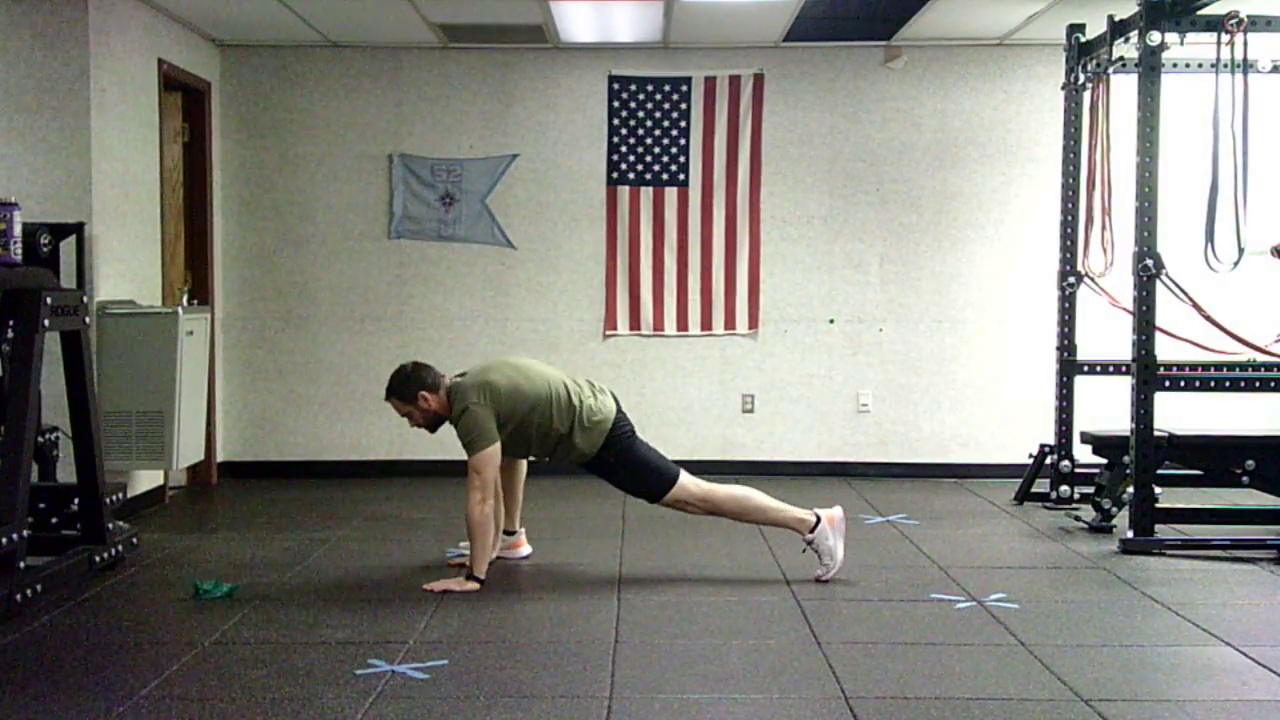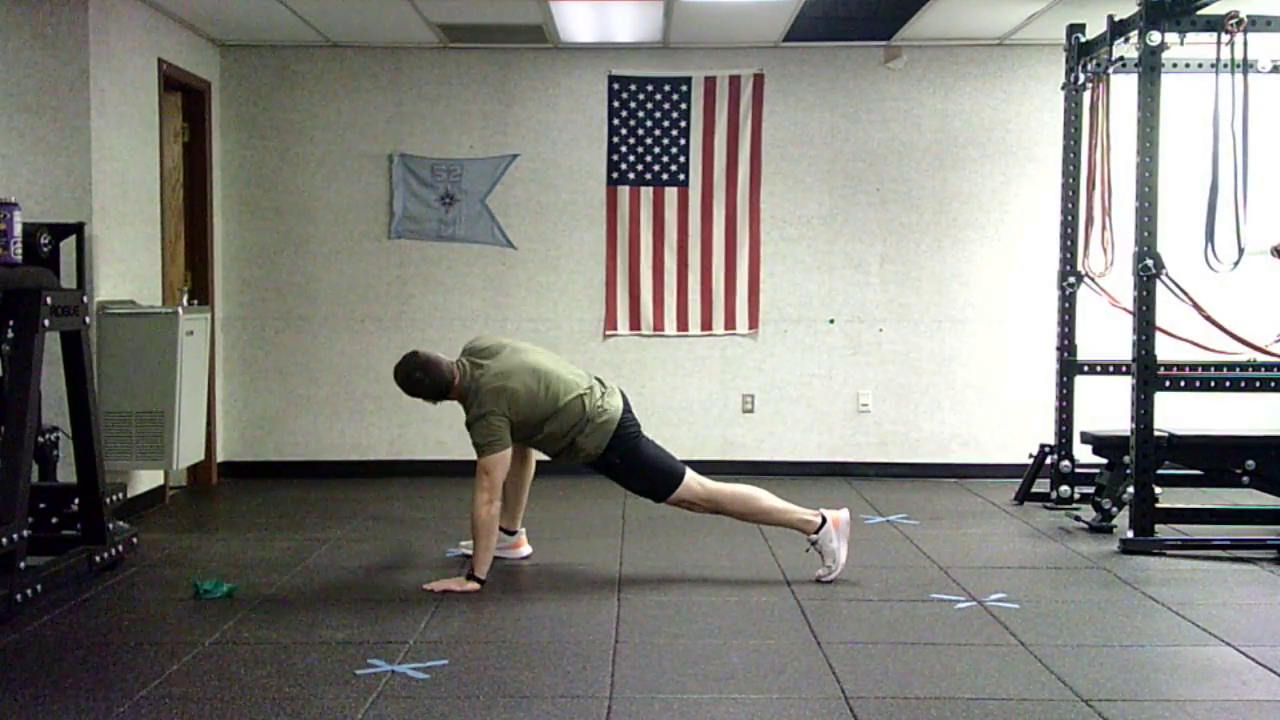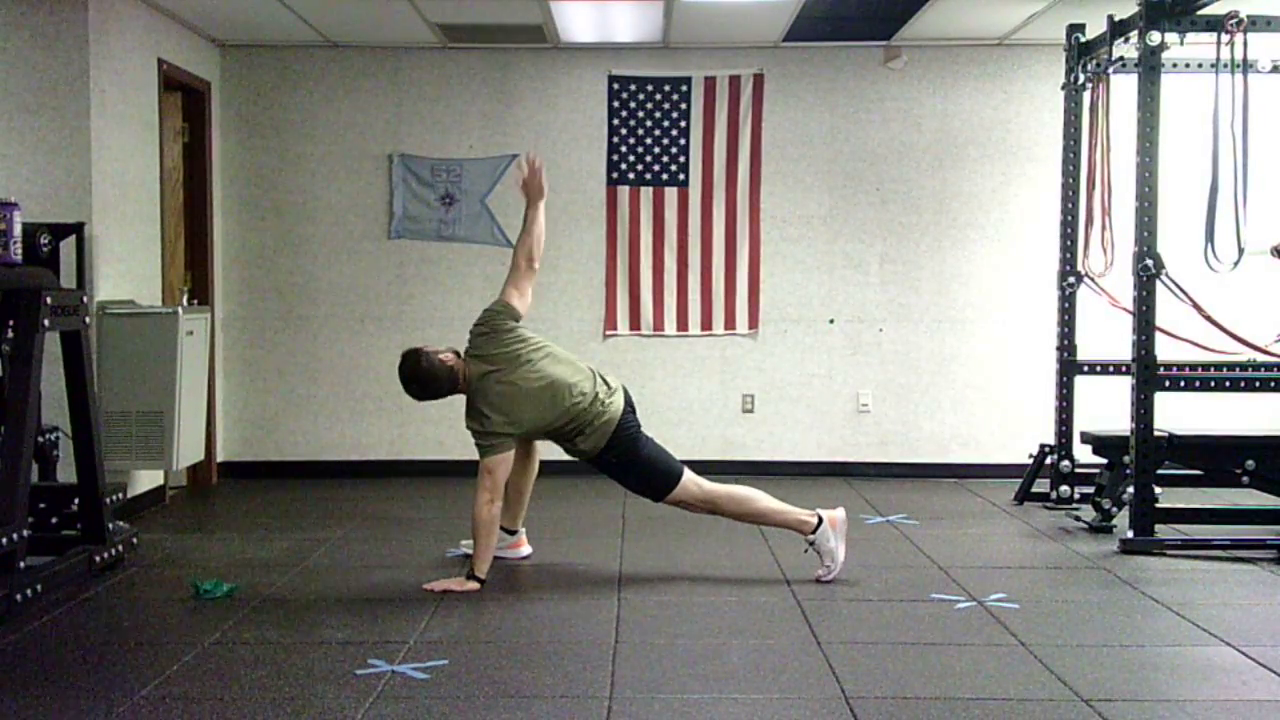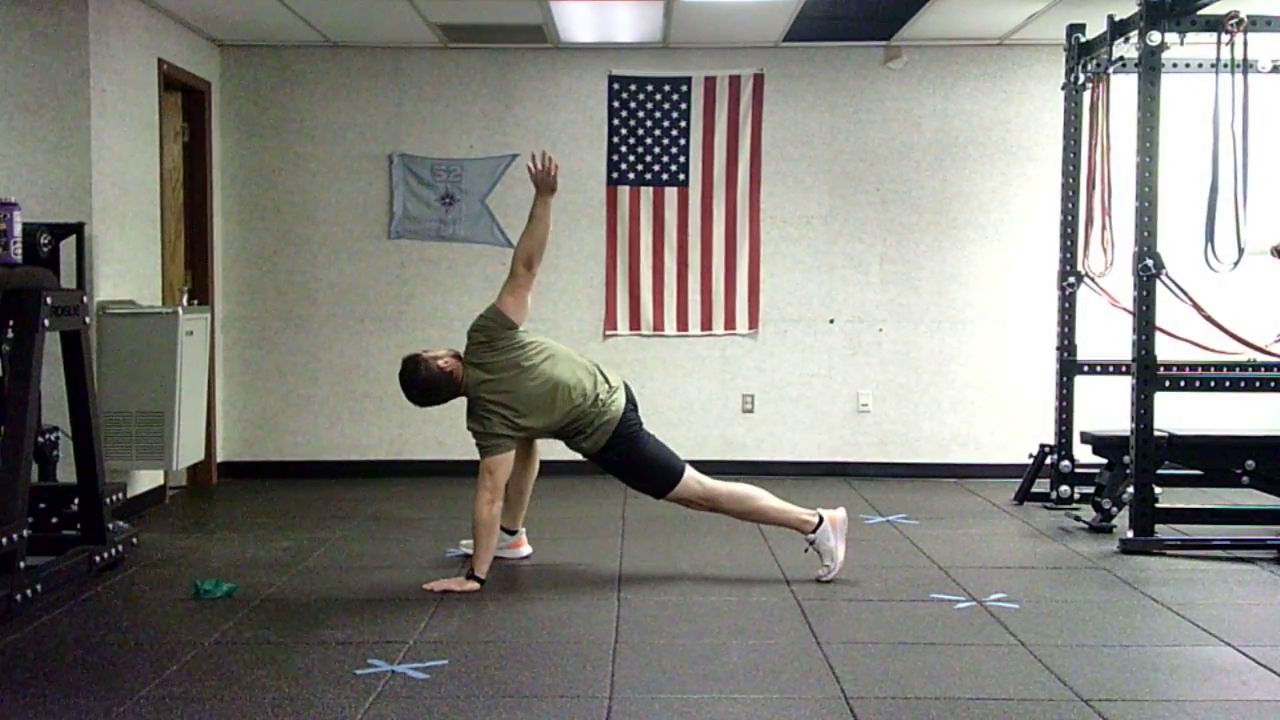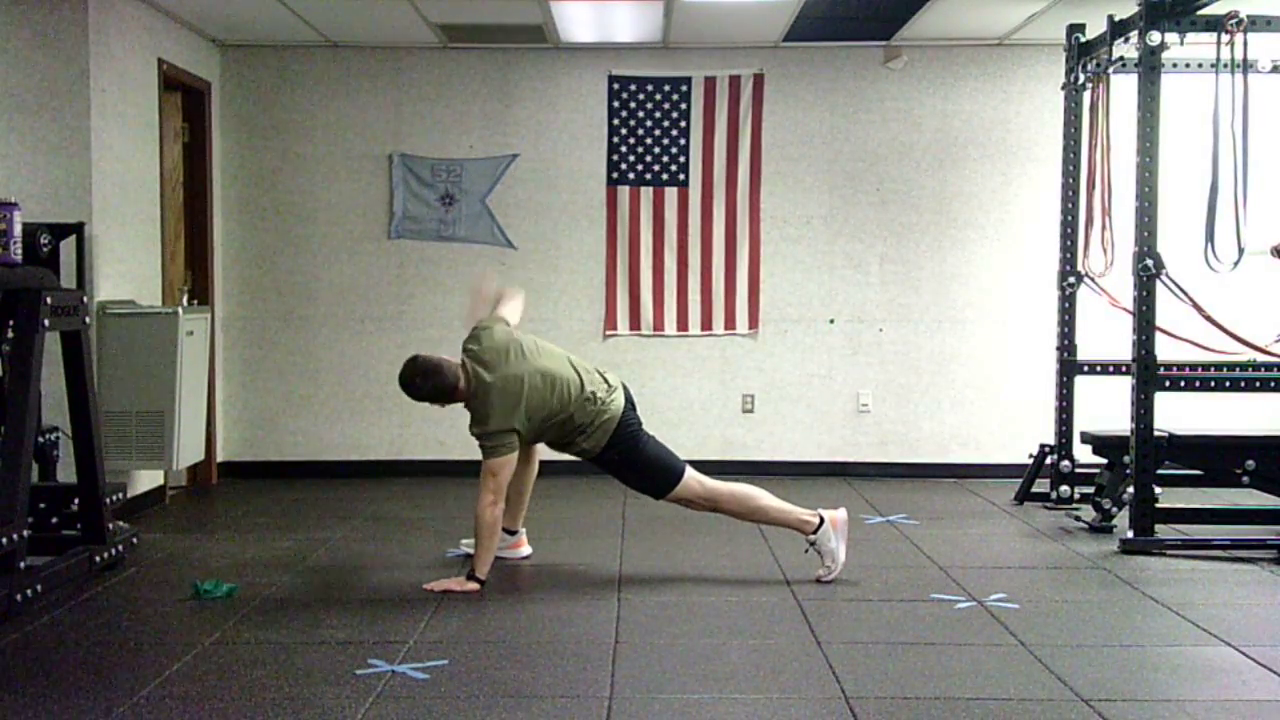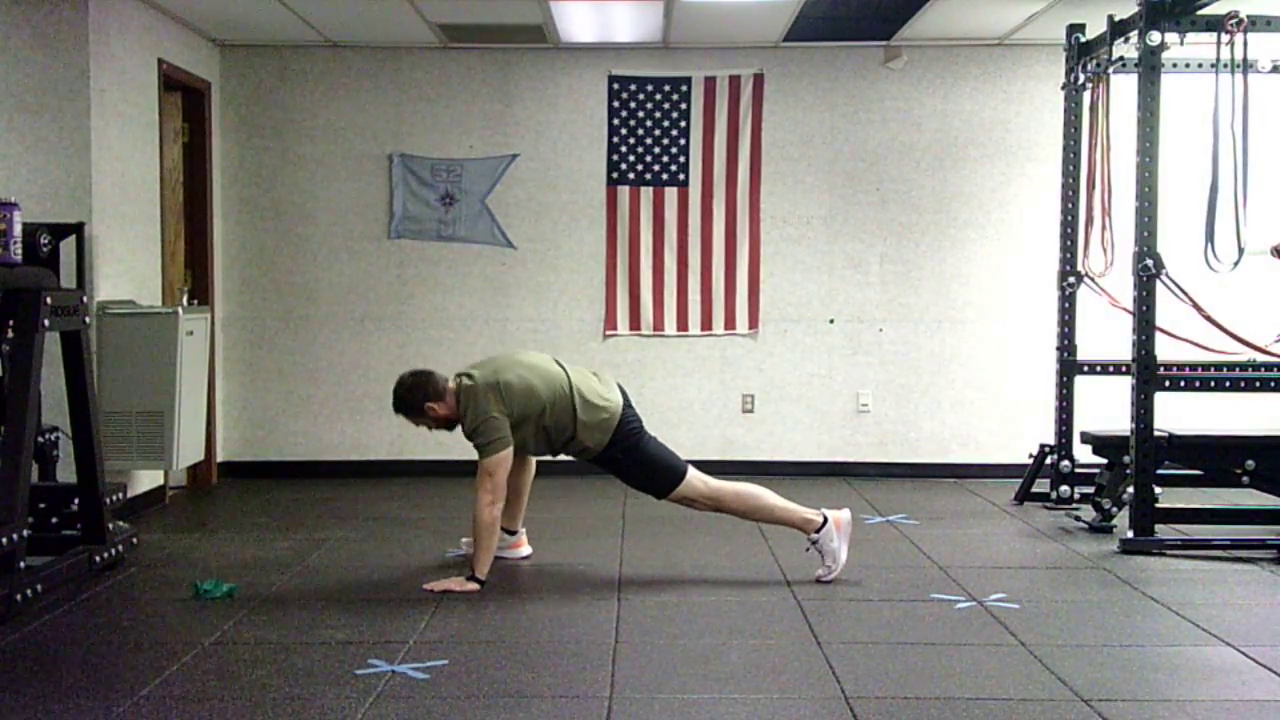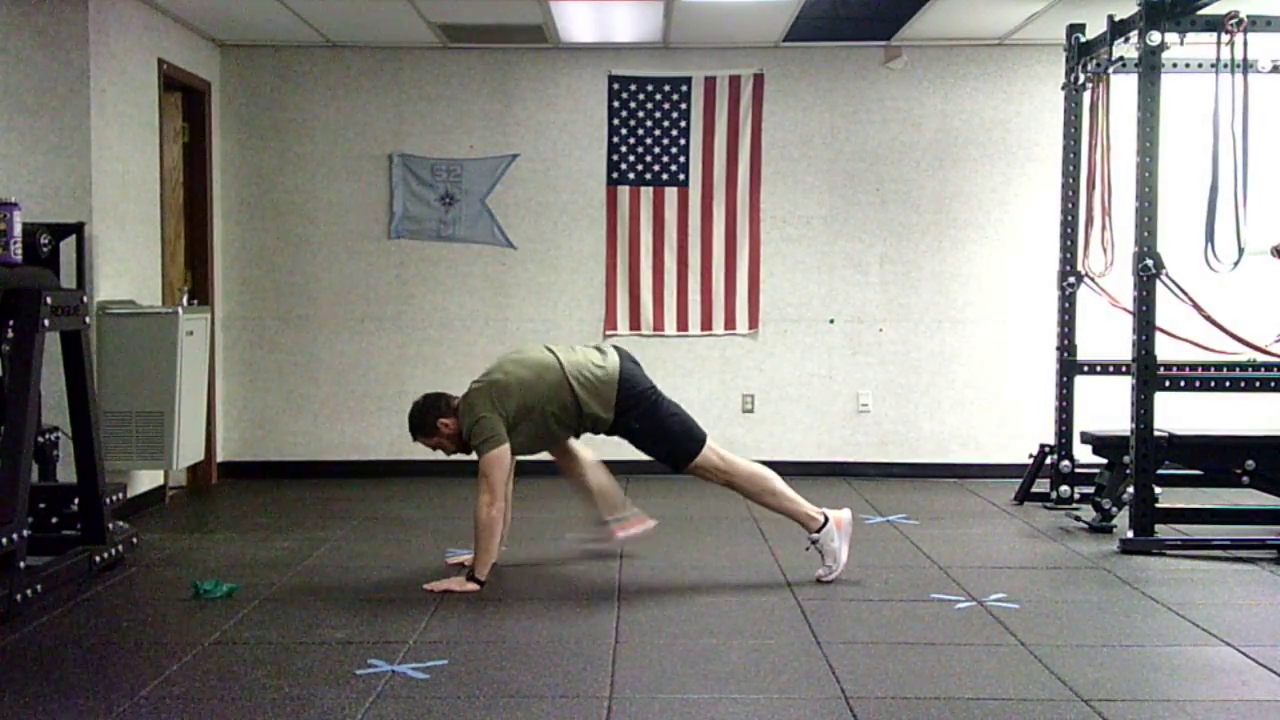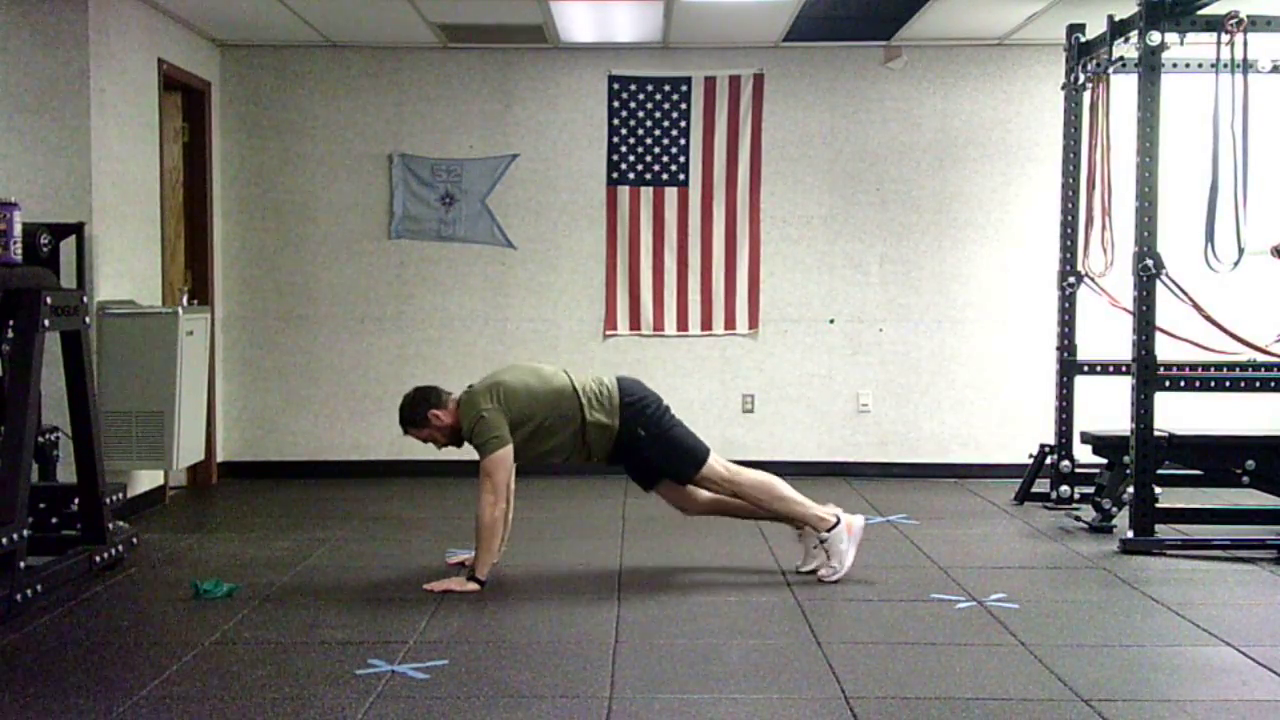
dt=0.3s
person 1, frame 1
left shoulder: (469, 408)
right shoulder: (465, 383)
left elbow: (482, 496)
right elbow: (489, 481)
left wrist: (475, 574)
right wrist: (491, 539)
left hip: (599, 436)
right hip: (594, 409)
left knee: (697, 496)
left ankle: (815, 522)
right ankle: (510, 538)
person 1, frame 2
left shoulder: (486, 409)
right shoulder: (476, 352)
left elbow: (488, 494)
left wrist: (475, 576)
left hip: (605, 437)
right hip: (603, 402)
left knee: (702, 495)
left ankle: (819, 524)
right ankle: (511, 536)
person 1, frame 3
left shoulder: (488, 413)
right shoulder: (490, 336)
left elbow: (490, 495)
right elbow: (527, 264)
left wrist: (475, 576)
right wrist: (535, 200)
left hip: (606, 436)
right hip: (606, 395)
left knee: (700, 495)
left ankle: (817, 525)
right ankle: (511, 538)
person 1, frame 4
left shoulder: (488, 415)
right shoulder: (487, 339)
left elbow: (490, 494)
right elbow: (525, 266)
left wrist: (475, 576)
right wrist: (543, 196)
left hip: (607, 432)
right hip: (607, 390)
left knee: (701, 493)
left ankle: (816, 523)
right ankle: (512, 537)
person 1, frame 5
left shoulder: (493, 408)
right shoulder: (482, 341)
left elbow: (494, 493)
right elbow: (513, 301)
left wrist: (476, 574)
right wrist: (491, 296)
left hip: (606, 433)
right hip: (605, 392)
left knee: (703, 494)
left ankle: (818, 525)
right ankle: (512, 535)
person 1, frame 6
left shoulder: (481, 409)
right shoulder: (470, 378)
left elbow: (490, 494)
right elbow: (497, 475)
left wrist: (475, 576)
right wrist: (496, 527)
left hip: (607, 432)
right hip: (601, 399)
left knee: (703, 493)
left ankle: (820, 523)
right ankle: (512, 537)
person 1, frame 7
left shoulder: (479, 416)
right shoulder: (489, 403)
left elbow: (491, 497)
right elbow: (502, 491)
left wrist: (476, 576)
right wrist: (489, 552)
left hip: (619, 393)
right hip: (608, 372)
left knee: (713, 466)
right knee: (559, 446)
left ankle: (822, 524)
right ankle: (618, 517)
person 1, frame 8
left shoulder: (481, 415)
right shoulder: (488, 403)
left elbow: (494, 498)
right elbow: (505, 494)
left wrist: (476, 576)
right wrist: (489, 553)
left hip: (625, 414)
right hip: (620, 416)
left knee: (721, 478)
right knee: (689, 500)
left ankle: (832, 526)
right ankle: (805, 521)
